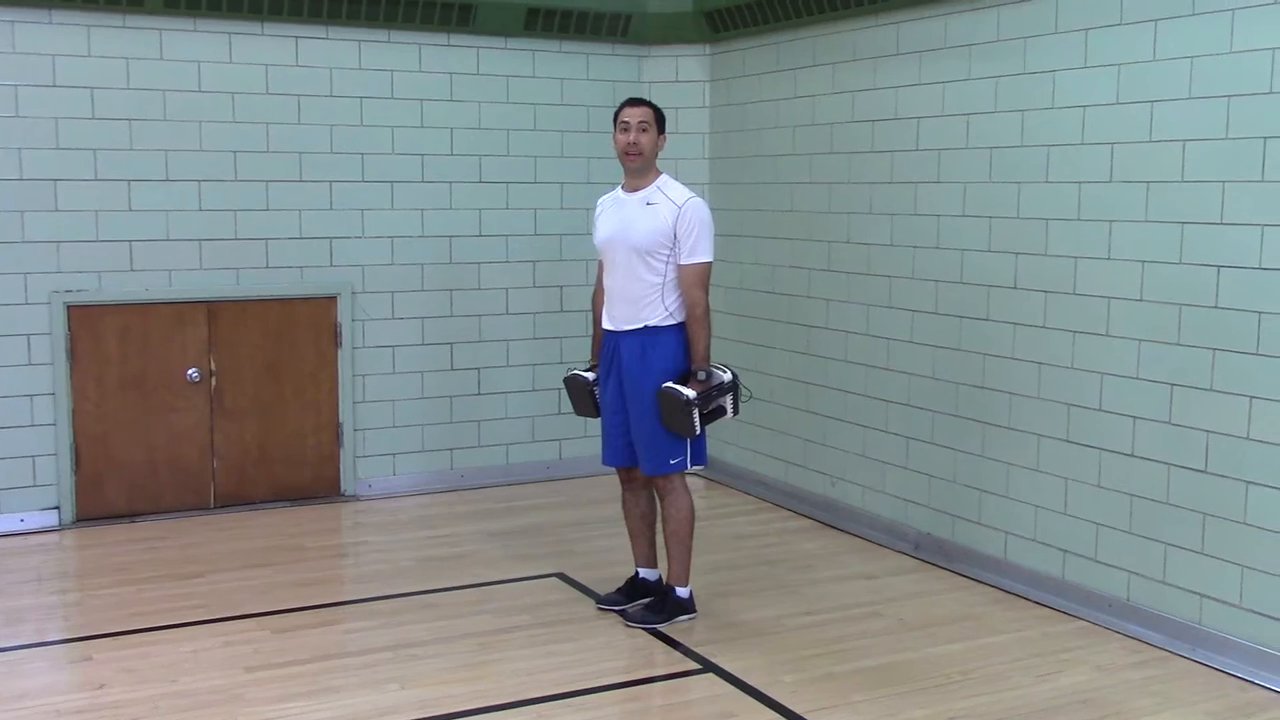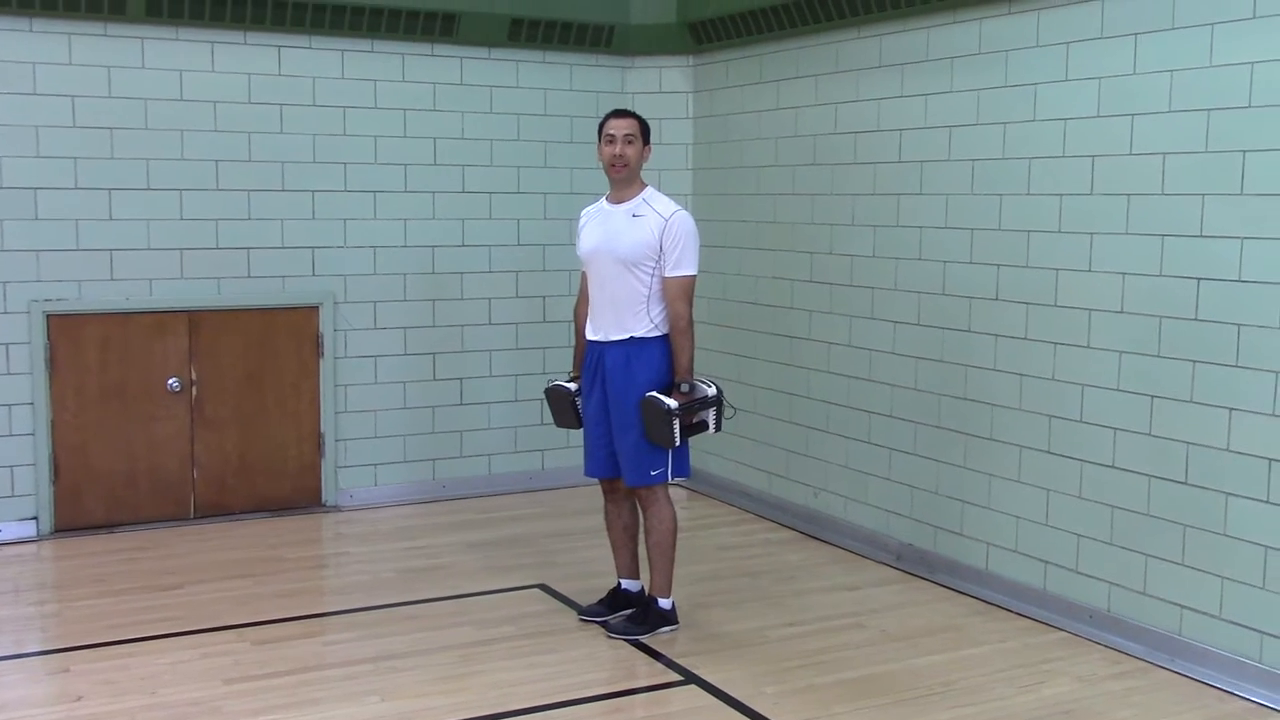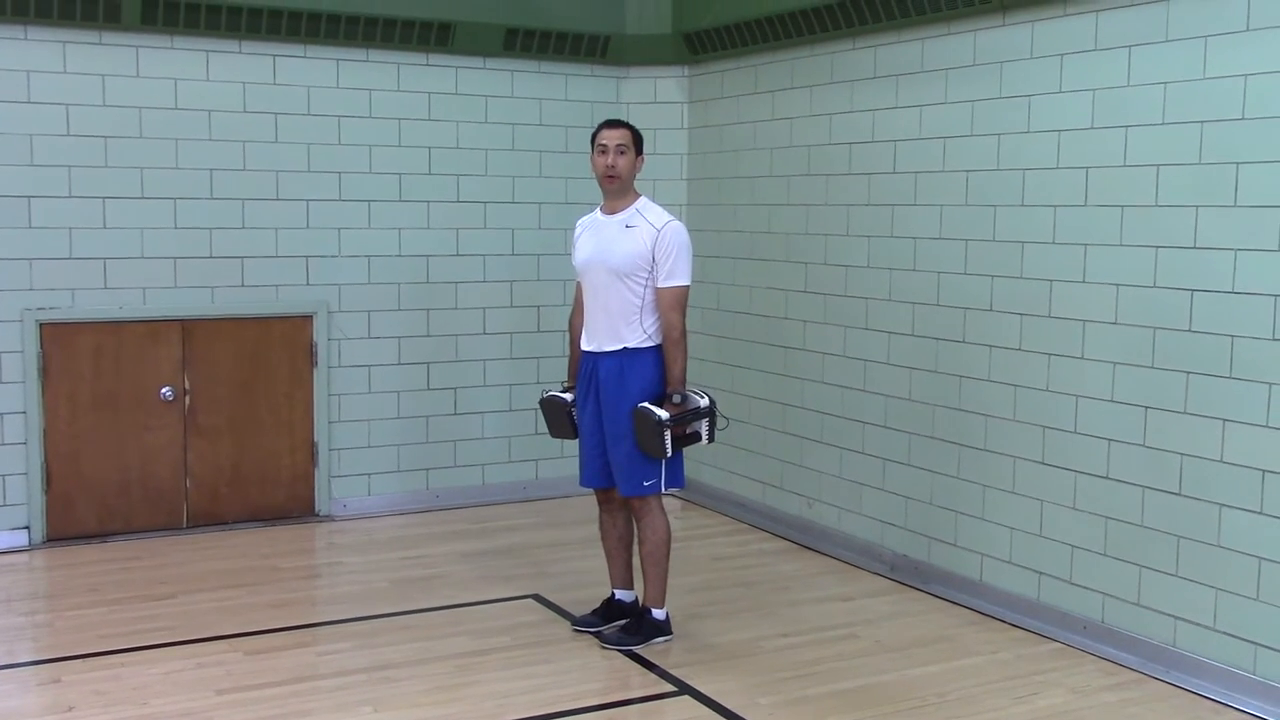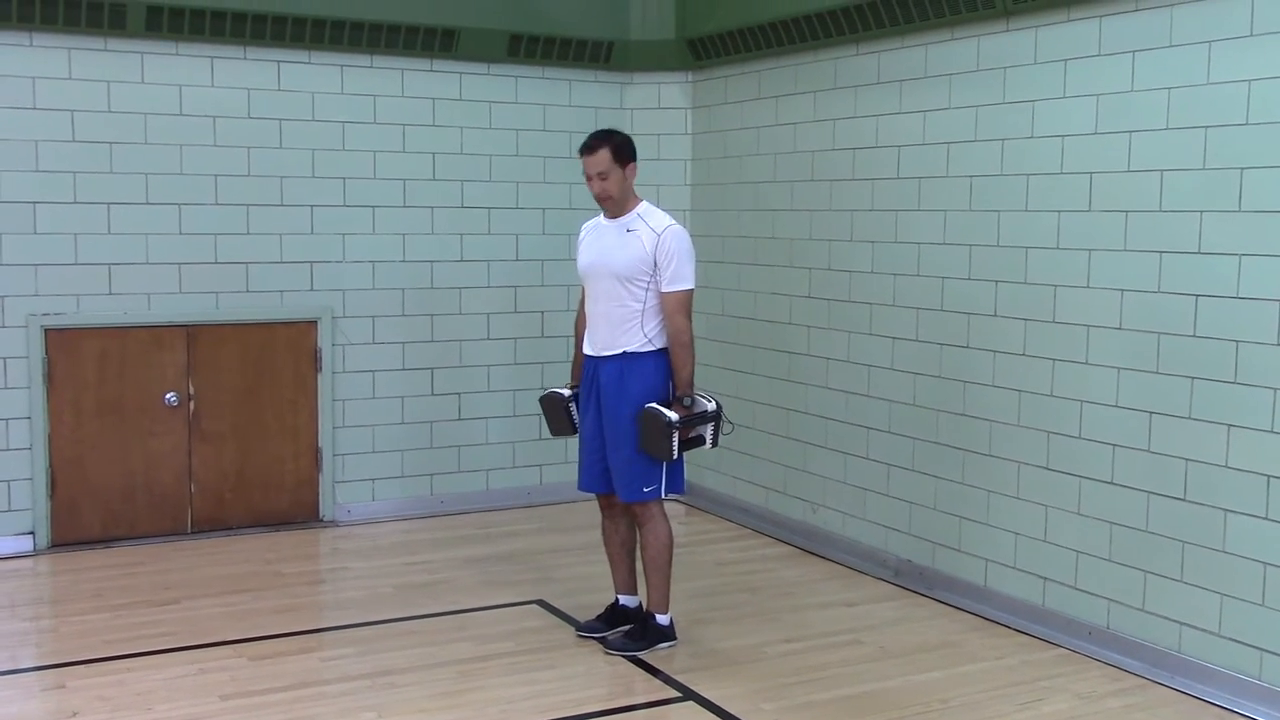
dt=0.5s
person 1, frame 1
left shoulder: (683, 206)
right shoulder: (606, 207)
left elbow: (695, 298)
left wrist: (700, 372)
right wrist: (596, 357)
left hip: (660, 348)
right hip: (616, 348)
left knee: (666, 475)
right knee: (629, 472)
left ankle: (679, 592)
right ankle: (645, 577)
person 1, frame 2
left shoulder: (670, 219)
right shoulder: (590, 218)
left elbow: (680, 311)
left wrist: (683, 384)
right wrist: (578, 367)
left hip: (644, 360)
right hip: (599, 359)
left knee: (649, 486)
right knee: (612, 483)
left ankle: (661, 604)
right ankle: (627, 588)
person 1, frame 3
left shoulder: (662, 229)
right shoulder: (584, 228)
left elbow: (673, 321)
left wrist: (675, 395)
right wrist: (572, 378)
left hip: (638, 370)
right hip: (594, 370)
left knee: (643, 497)
right knee: (607, 493)
left ankle: (655, 614)
right ankle: (621, 598)
person 1, frame 4
left shoulder: (664, 233)
right shoulder: (589, 232)
left elbow: (678, 323)
left wrist: (683, 397)
right wrist: (575, 377)
left hip: (639, 374)
right hip: (596, 374)
left knee: (644, 503)
right knee: (609, 499)
left ankle: (658, 619)
right ankle: (625, 604)
